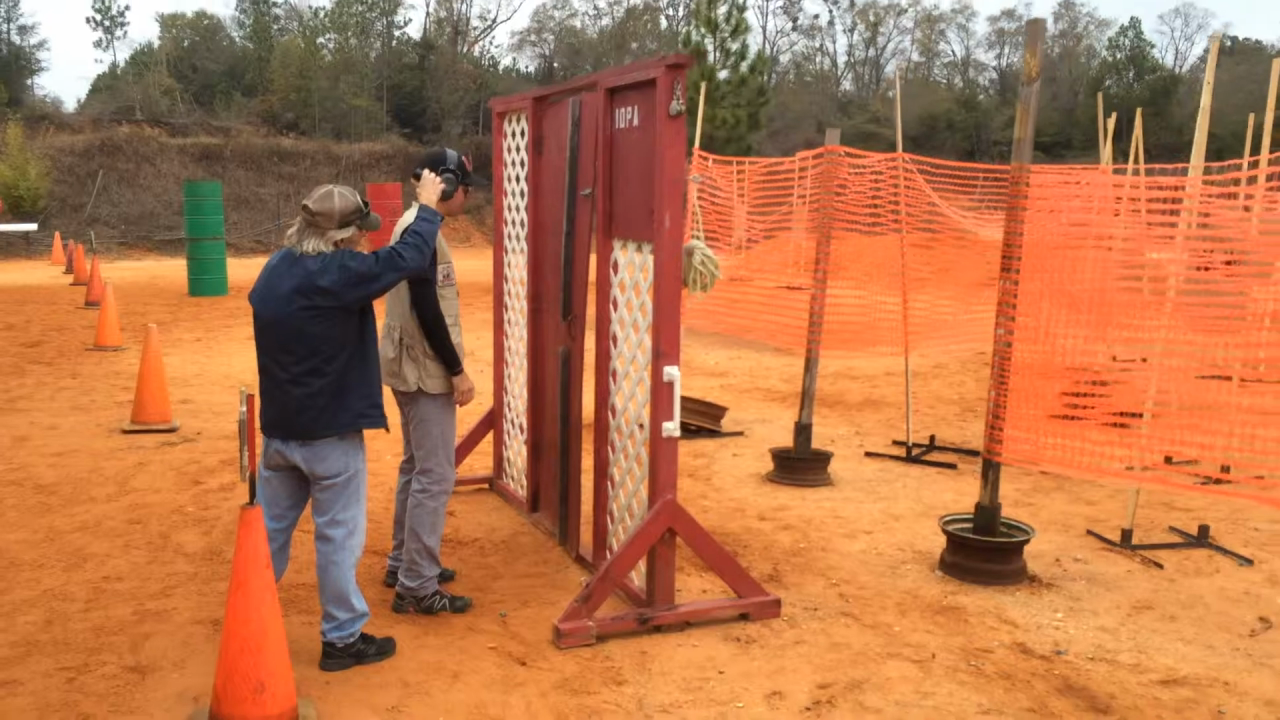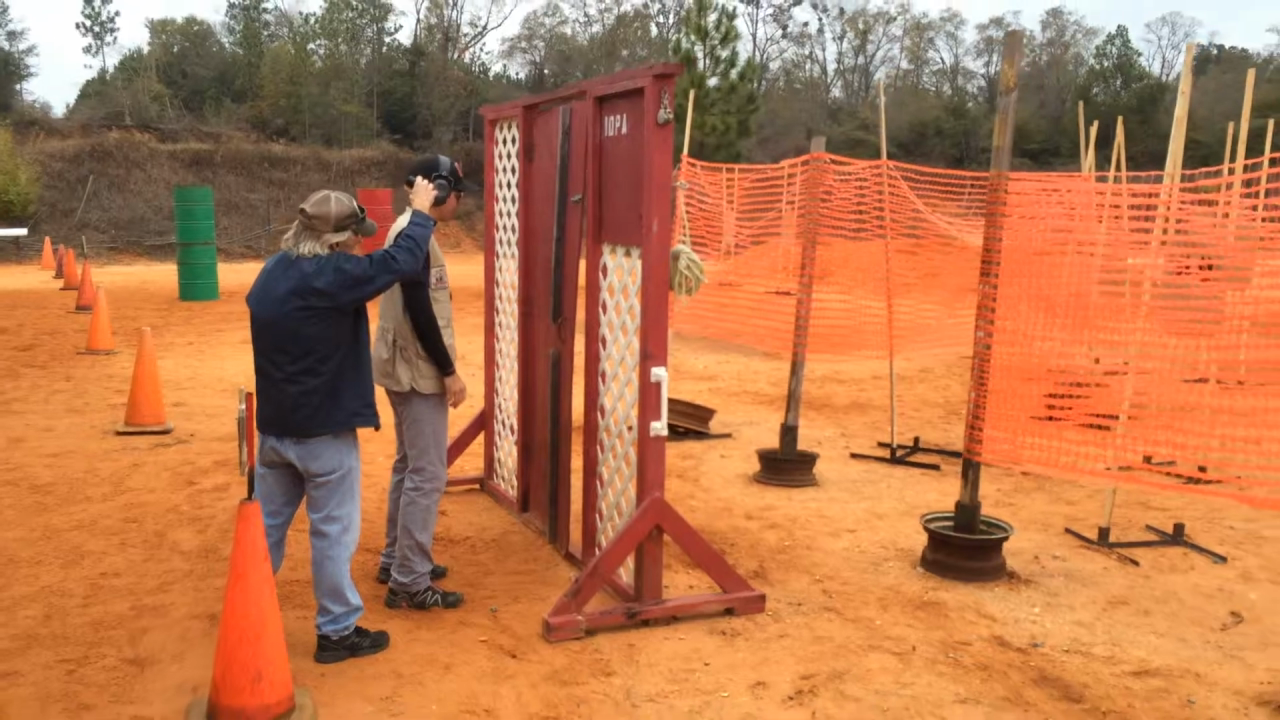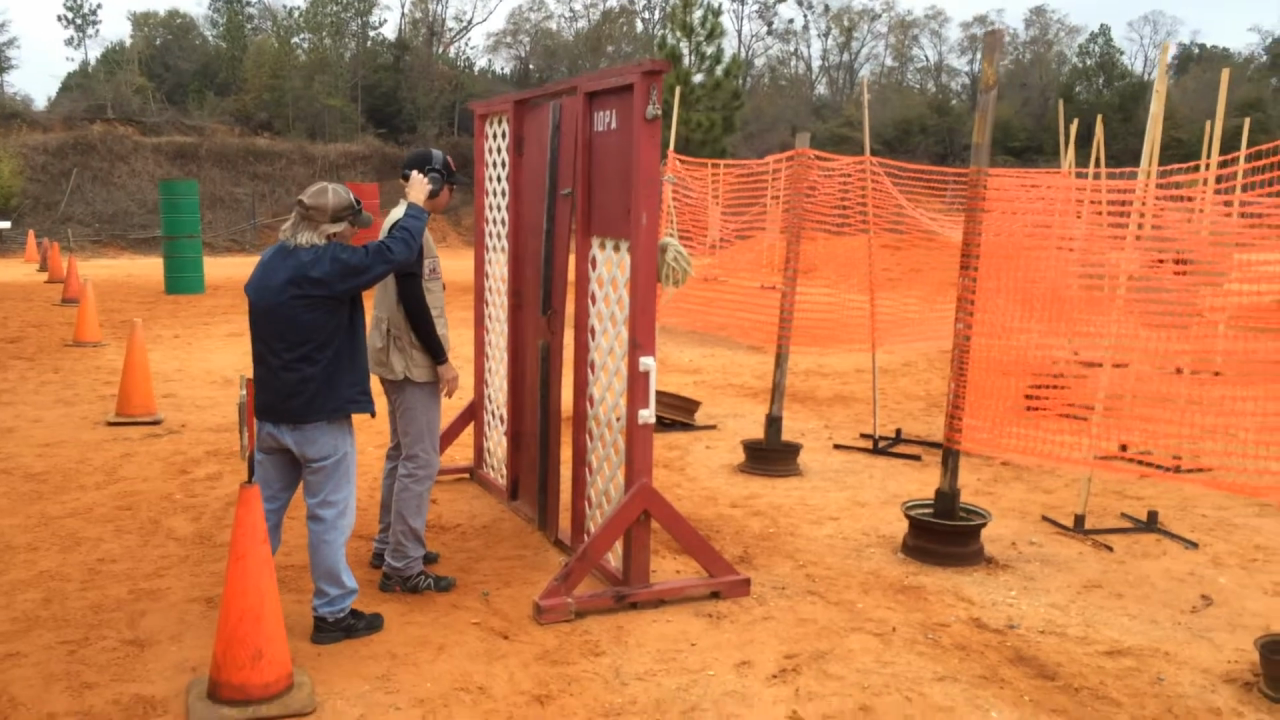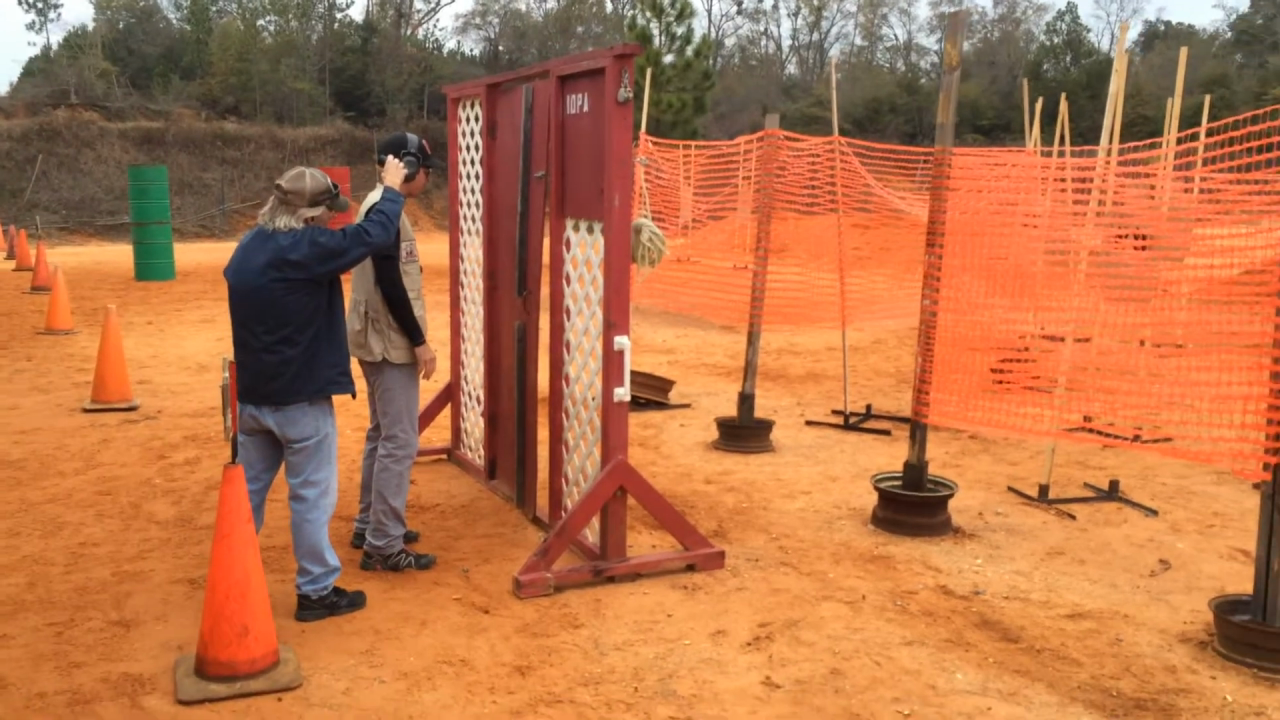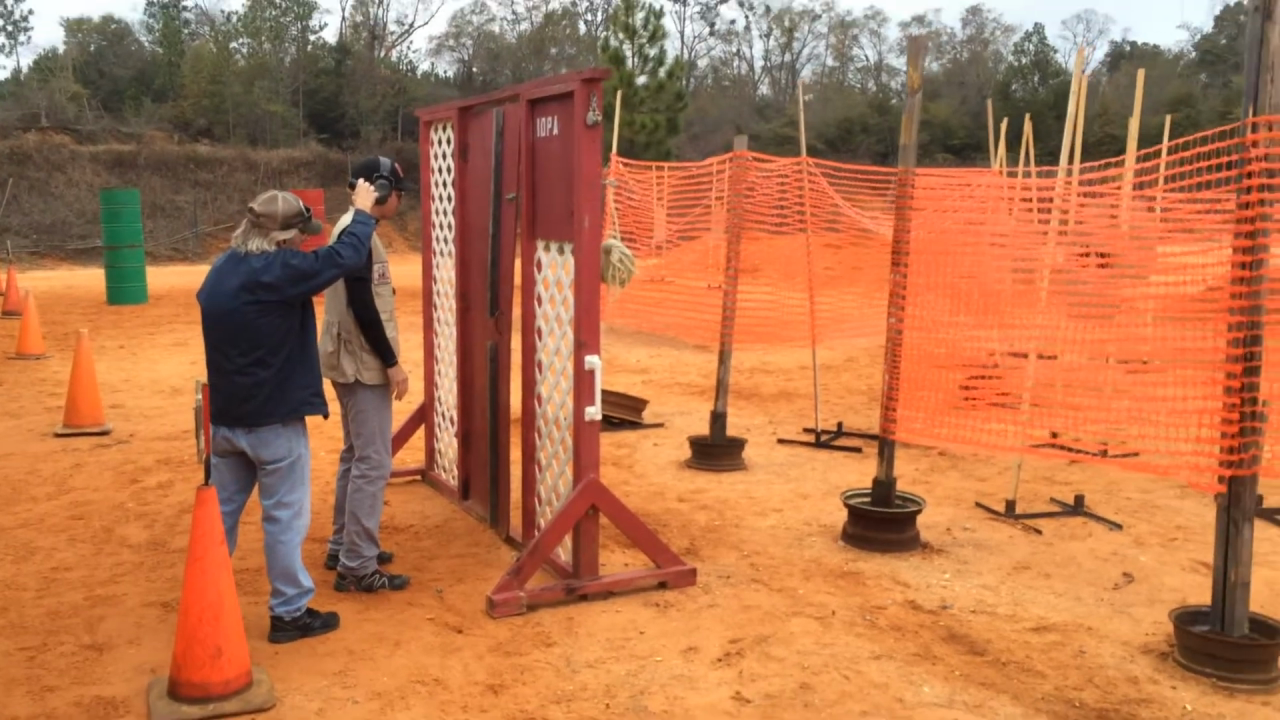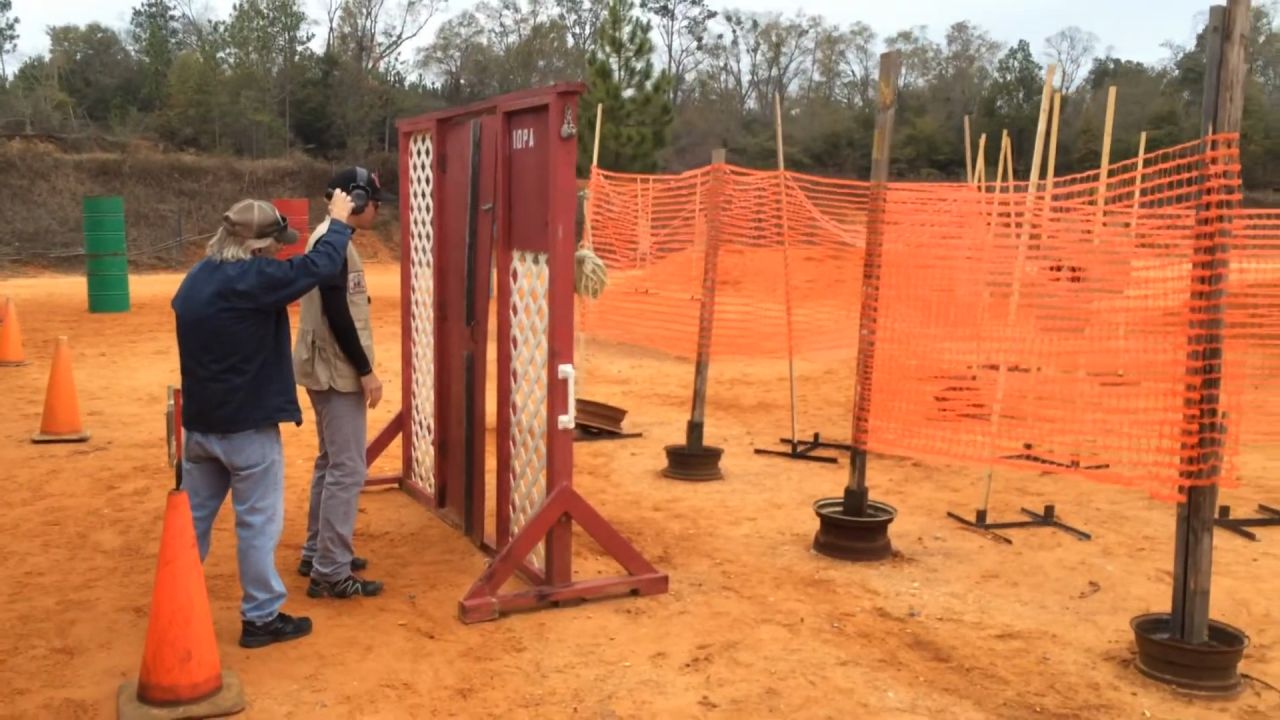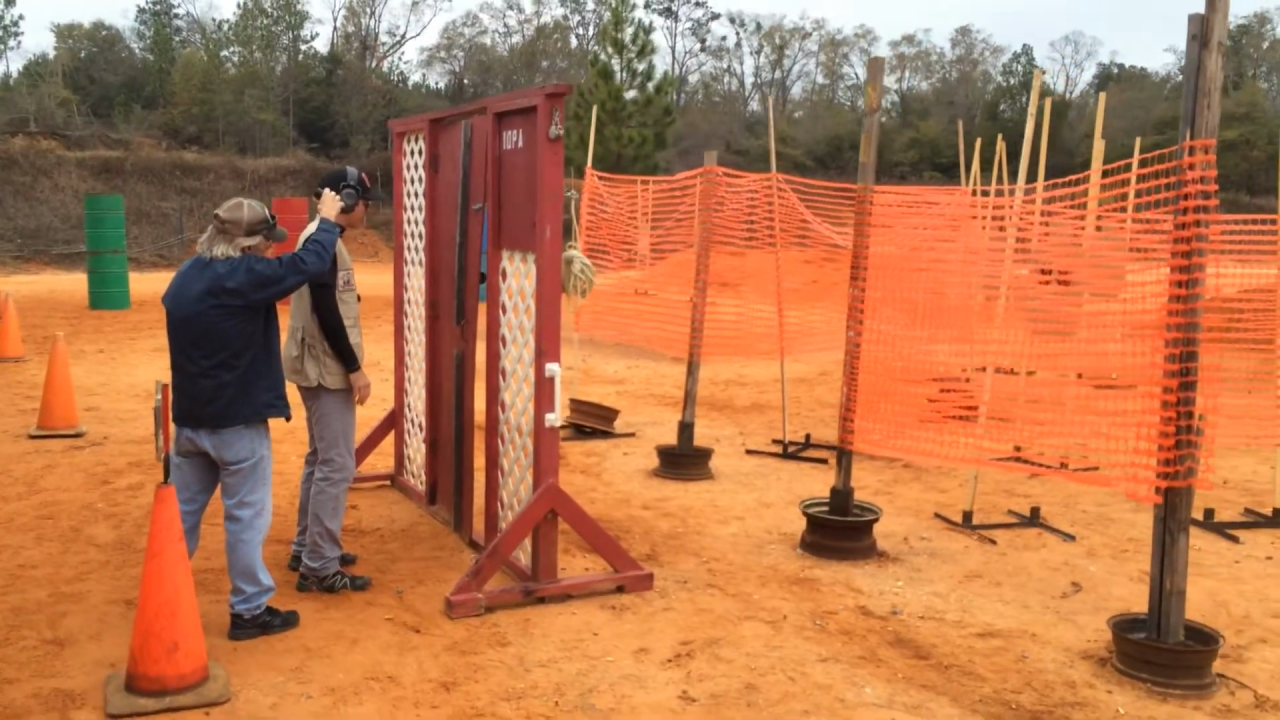
dt=0.3s
person 1, frame 1
left shoulder: (274, 269)
right shoulder: (338, 273)
right elbow: (409, 257)
right wrist: (428, 207)
left hip: (278, 427)
right hip: (330, 433)
left knee: (270, 529)
right knee: (339, 537)
right ankle: (342, 639)
person 1, frame 2
left shoulder: (271, 272)
right shoulder: (333, 275)
right elbow: (401, 260)
right wrist: (420, 212)
left hip: (274, 426)
right hip: (324, 430)
left knee: (266, 526)
right knee: (333, 532)
right ankle: (337, 632)
person 1, frame 3
left shoulder: (269, 262)
right shoulder: (331, 265)
right elbow: (396, 251)
right wrist: (415, 205)
left hip: (270, 412)
right hip: (320, 416)
left knee: (264, 509)
right knee: (329, 516)
right ankle: (333, 613)
person 1, frame 4
left shoulder: (248, 247)
right shoulder: (308, 248)
right elbow: (375, 234)
right wrist: (391, 189)
left hip: (252, 394)
right hip: (301, 397)
left knee: (246, 491)
right knee: (311, 496)
right ankle: (316, 591)
person 1, frame 5
left shoulder: (220, 270)
right shoulder: (281, 271)
right elbow: (346, 255)
right wrist: (362, 212)
left hip: (225, 416)
right hip: (275, 419)
left knee: (220, 512)
right knee: (285, 517)
right ankle: (290, 612)
person 1, frame 6
left shoulder: (195, 278)
right shoulder: (255, 279)
right elbow: (320, 264)
right wrist: (339, 222)
left hip: (199, 422)
right hip: (248, 425)
left knee: (193, 517)
right knee: (257, 522)
right ankle: (261, 618)
person 1, frame 7
left shoulder: (186, 276)
right shoulder: (245, 276)
right elbow: (310, 263)
right wrist: (327, 221)
left hip: (190, 417)
right hip: (238, 421)
left knee: (182, 511)
right knee: (246, 516)
right ankle: (250, 611)
person 2, frame 1
left shoulder: (416, 225)
right elbow: (425, 307)
left wrist: (449, 367)
right wrist: (457, 370)
left hip: (416, 368)
right hip: (425, 371)
left knee: (417, 467)
right knee: (435, 476)
left ankle: (404, 564)
right ankle: (416, 587)
person 2, frame 2
left shoulder: (409, 230)
right shoulder: (413, 233)
right elbow: (419, 310)
left wrist: (441, 368)
right wrist: (448, 371)
left hip: (410, 369)
right hip: (419, 371)
left knee: (410, 467)
right knee: (427, 474)
left ankle: (397, 561)
right ankle: (409, 583)
person 2, frame 3
left shoulder: (403, 222)
right shoulder: (407, 226)
right elbow: (412, 300)
left wrist: (434, 357)
right wrist: (442, 360)
left hip: (402, 359)
right hip: (412, 361)
left knee: (403, 454)
right knee: (421, 461)
left ankle: (389, 546)
right ankle: (401, 567)
person 2, frame 4
left shoulder: (379, 206)
right shoulder: (383, 209)
right elbow: (389, 283)
left wrist: (411, 339)
right wrist: (419, 342)
left hip: (382, 341)
right hip: (391, 343)
left knee: (382, 435)
right knee: (399, 441)
left ankle: (369, 526)
right ankle: (383, 546)
person 2, frame 5
left shoulder: (354, 229)
right elbow: (361, 304)
left wrist: (384, 361)
right wrist: (392, 363)
left hip: (355, 363)
right hip: (363, 365)
left knee: (357, 456)
right knee: (373, 462)
left ankle: (344, 547)
right ankle: (357, 566)
person 2, frame 6
left shoulder: (330, 239)
right elbow: (336, 313)
left wrist: (359, 368)
right wrist: (366, 370)
left hip: (330, 370)
right hip: (339, 372)
left knee: (331, 463)
right knee: (347, 469)
left ankle: (317, 554)
right ankle: (330, 572)
person 2, frame 7
left shoulder: (320, 238)
right elbow: (325, 311)
left wrist: (348, 366)
right wrist: (354, 368)
left hip: (320, 368)
right hip: (327, 369)
left knee: (321, 459)
right knee: (337, 465)
left ankle: (308, 548)
right ankle: (319, 566)
